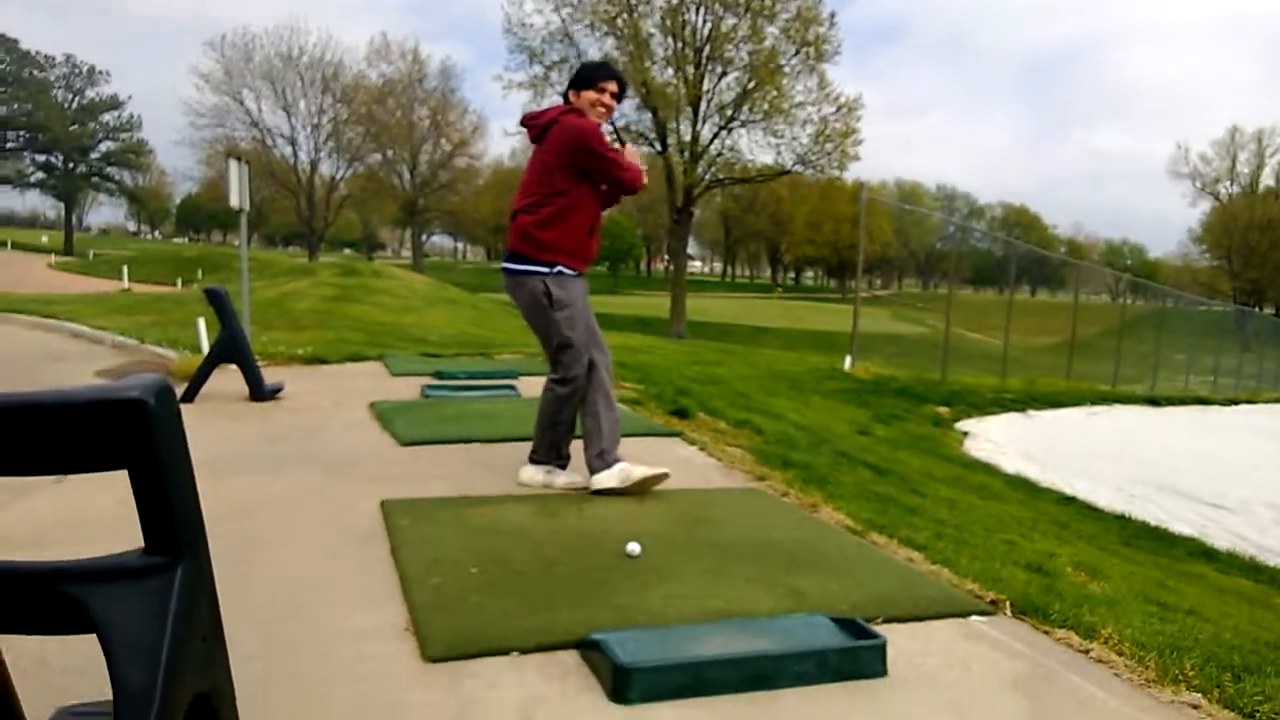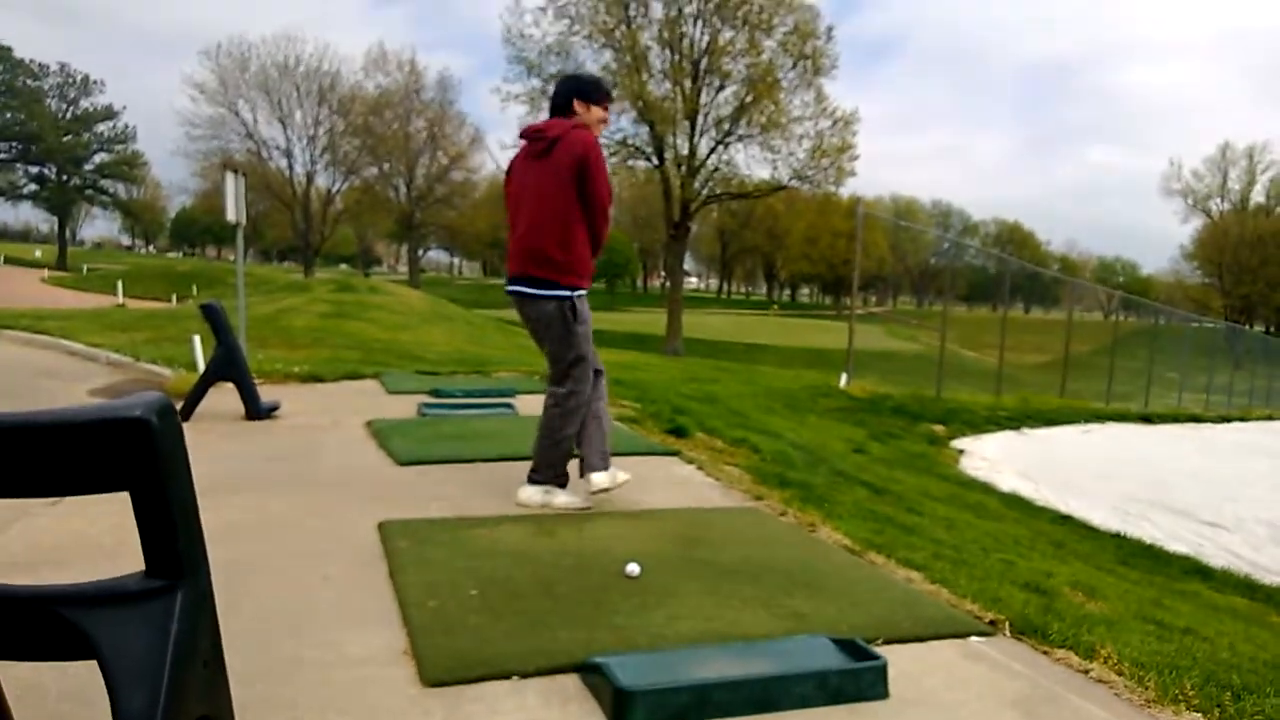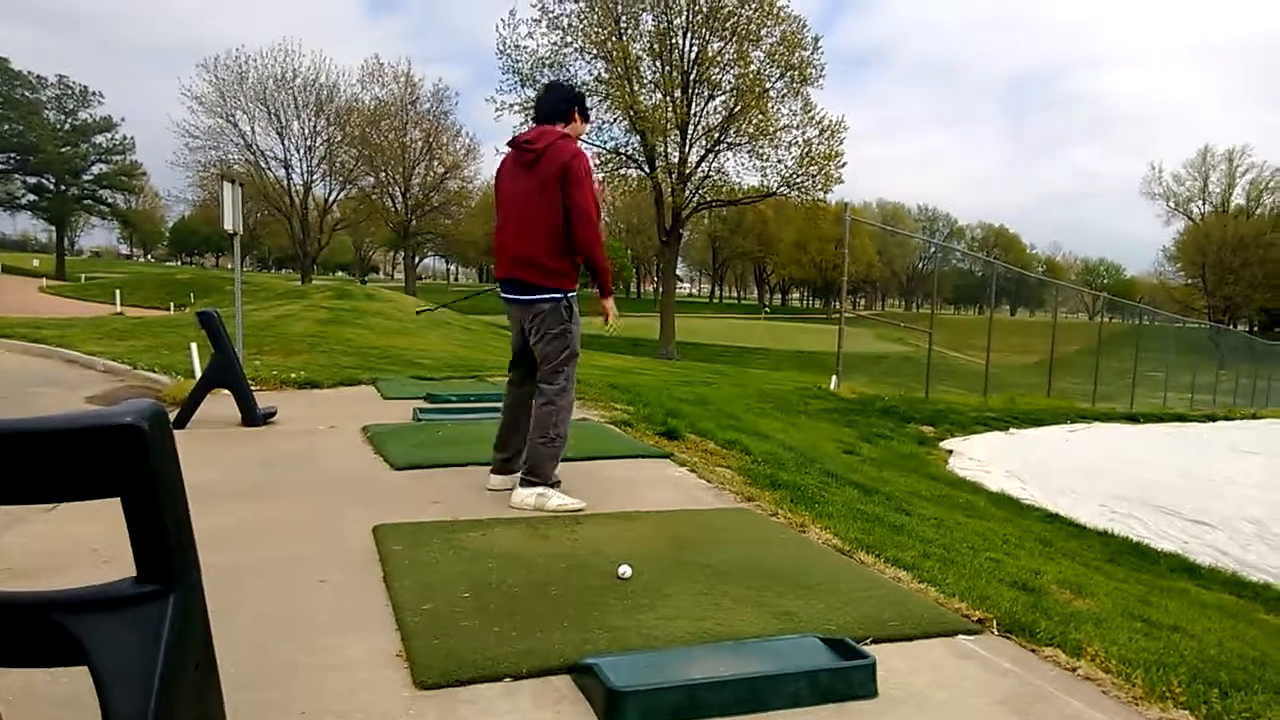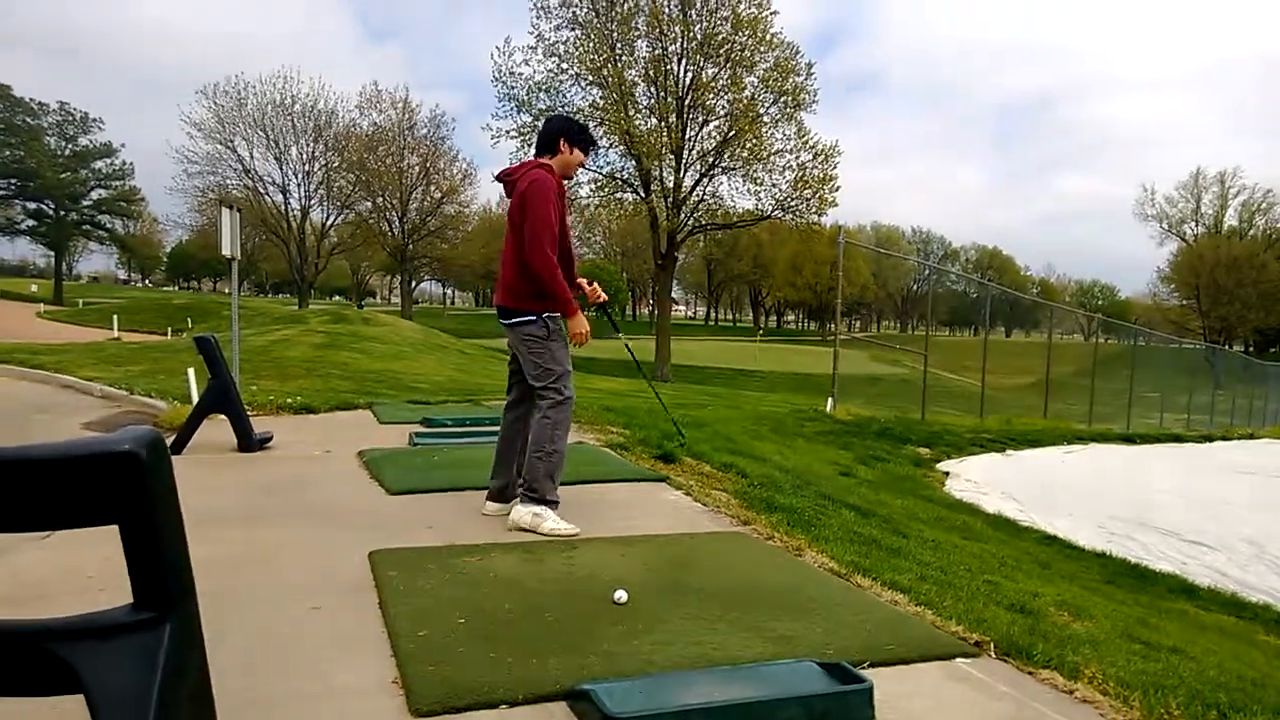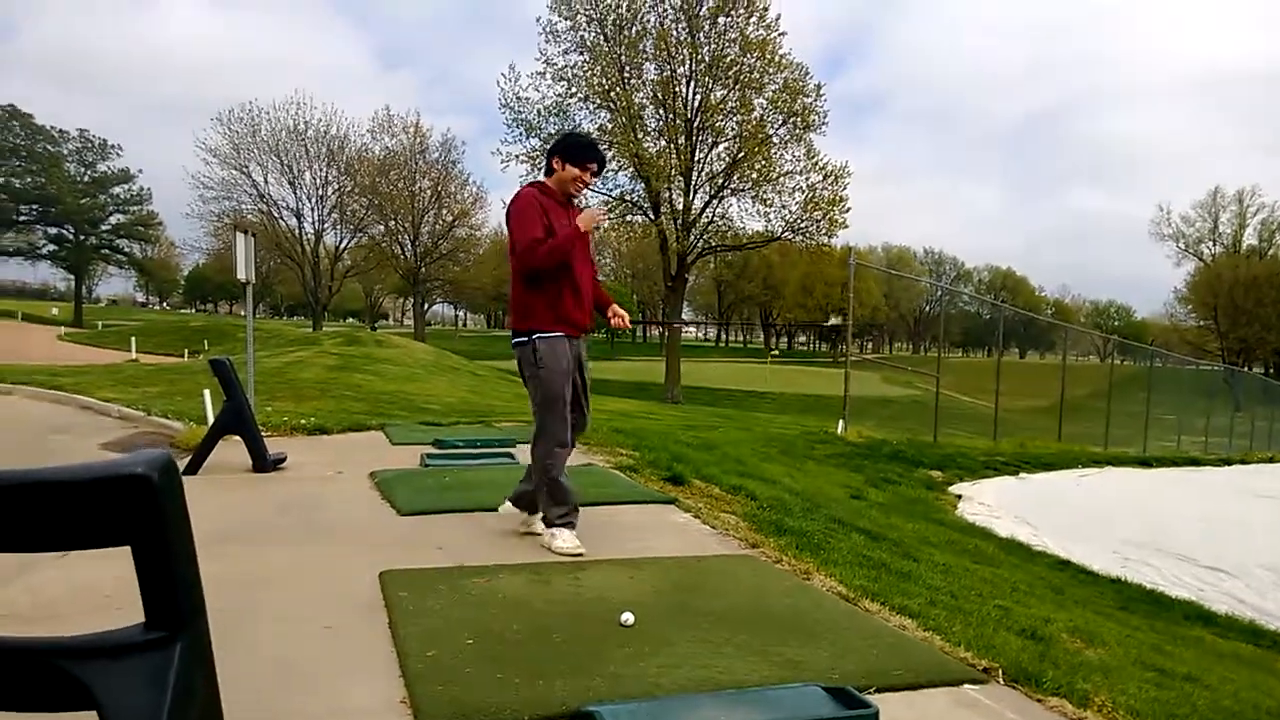
dt=0.4s
person 1, frame 1
left shoulder: (559, 135)
right shoulder: (579, 131)
left elbow: (585, 198)
right elbow: (629, 180)
left wrist: (614, 190)
right wrist: (632, 167)
left hip: (556, 268)
right hip: (542, 269)
left knee: (595, 362)
right knee: (571, 367)
left ankle: (606, 464)
right ankle: (543, 464)
person 1, frame 2
left shoulder: (524, 154)
right shoulder: (585, 144)
right elbow: (598, 214)
right wrist: (584, 258)
left hip: (525, 280)
right hip: (558, 284)
left knee: (589, 372)
right knee: (571, 381)
left ankle: (596, 468)
right ankle: (543, 483)
person 1, frame 3
left shoulder: (511, 159)
right shoulder: (570, 156)
right elbow: (586, 229)
right wrist: (606, 289)
left hip: (511, 285)
right hip: (549, 289)
left knee: (524, 374)
right knee: (555, 383)
left ankle: (505, 465)
right ankle: (534, 485)
person 1, frame 4
left shoulder: (532, 184)
right shoulder: (542, 184)
right elbow: (541, 257)
left wrist: (578, 284)
right wrist: (572, 311)
left hip: (524, 311)
right hip: (534, 312)
left knee: (522, 400)
right knee: (557, 397)
left ankle: (502, 493)
right ankle: (534, 502)
person 1, frame 5
left shoulder: (575, 212)
right shoulder: (527, 201)
right elbow: (534, 259)
left wrist: (607, 305)
right wrist: (576, 227)
left hip: (573, 334)
right hip: (540, 336)
left knee: (571, 426)
right knee: (553, 427)
left ankle: (524, 501)
right ankle: (557, 522)
